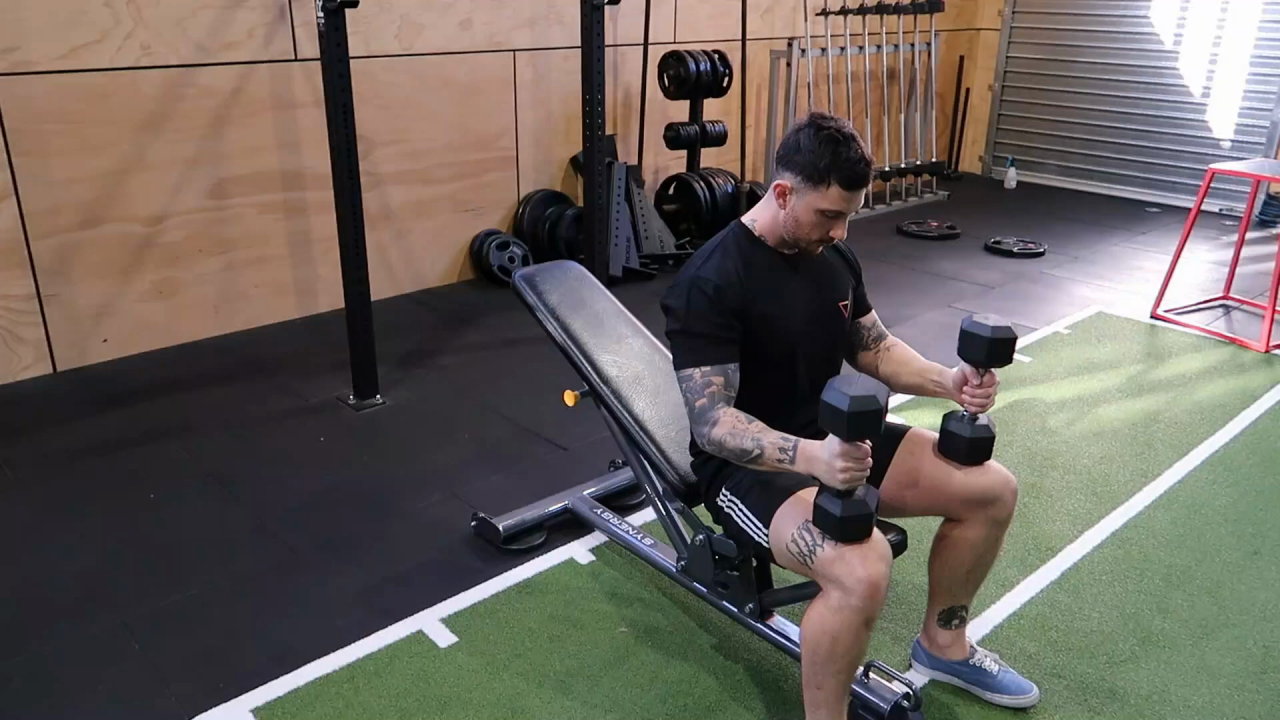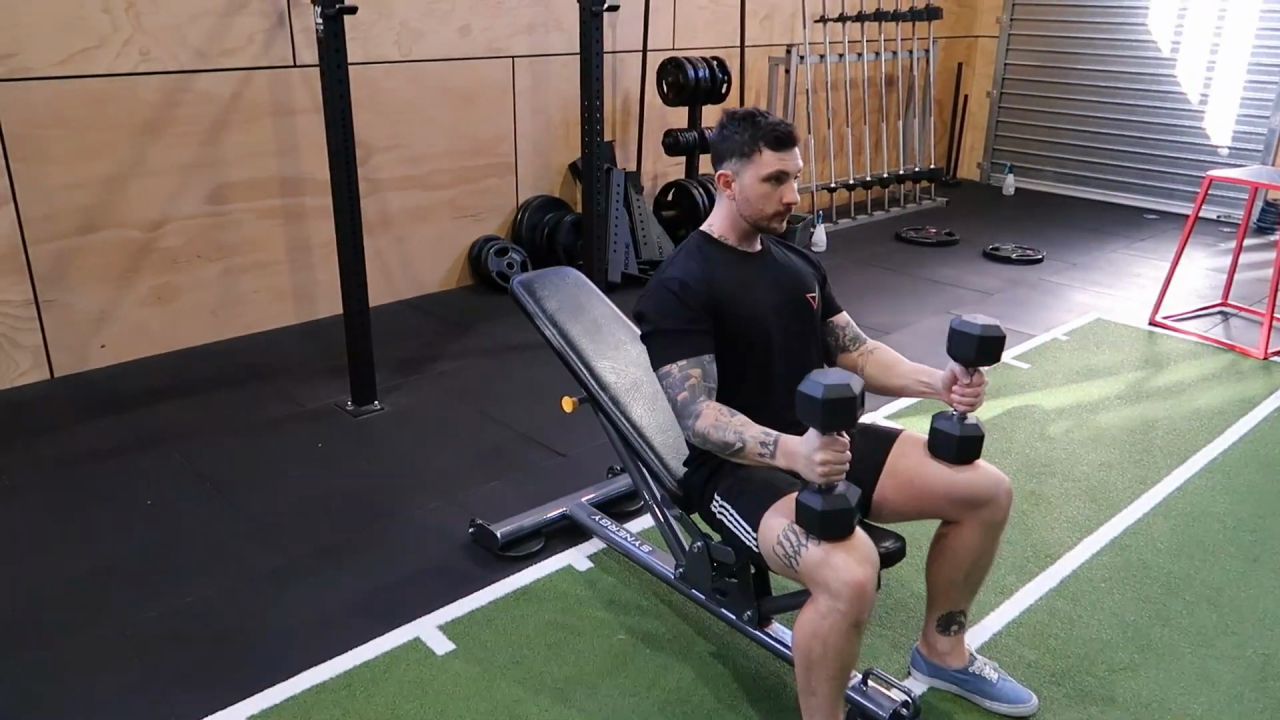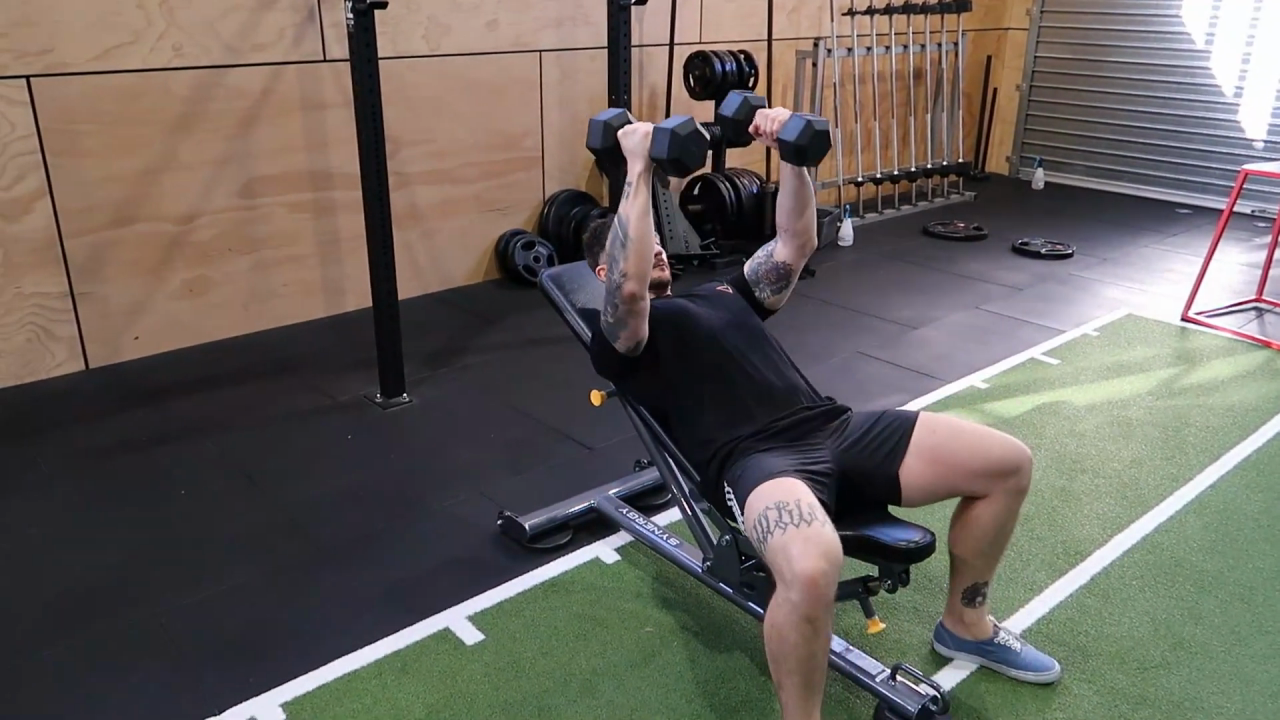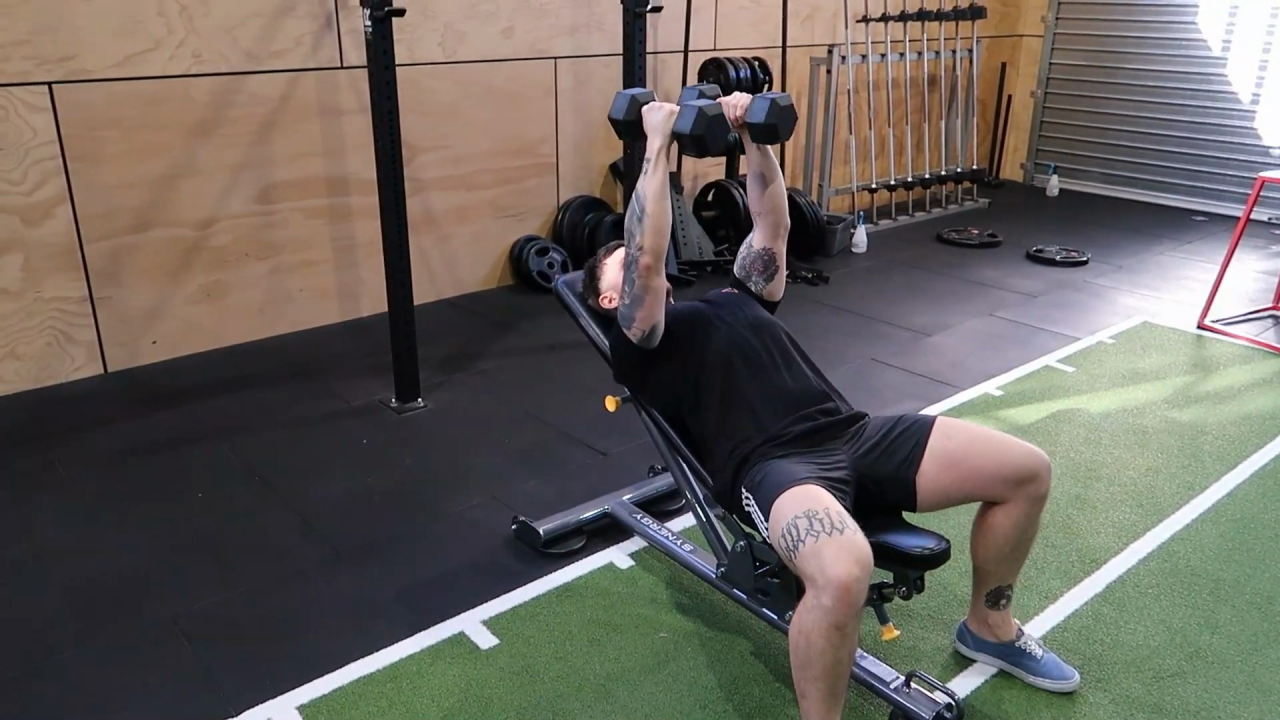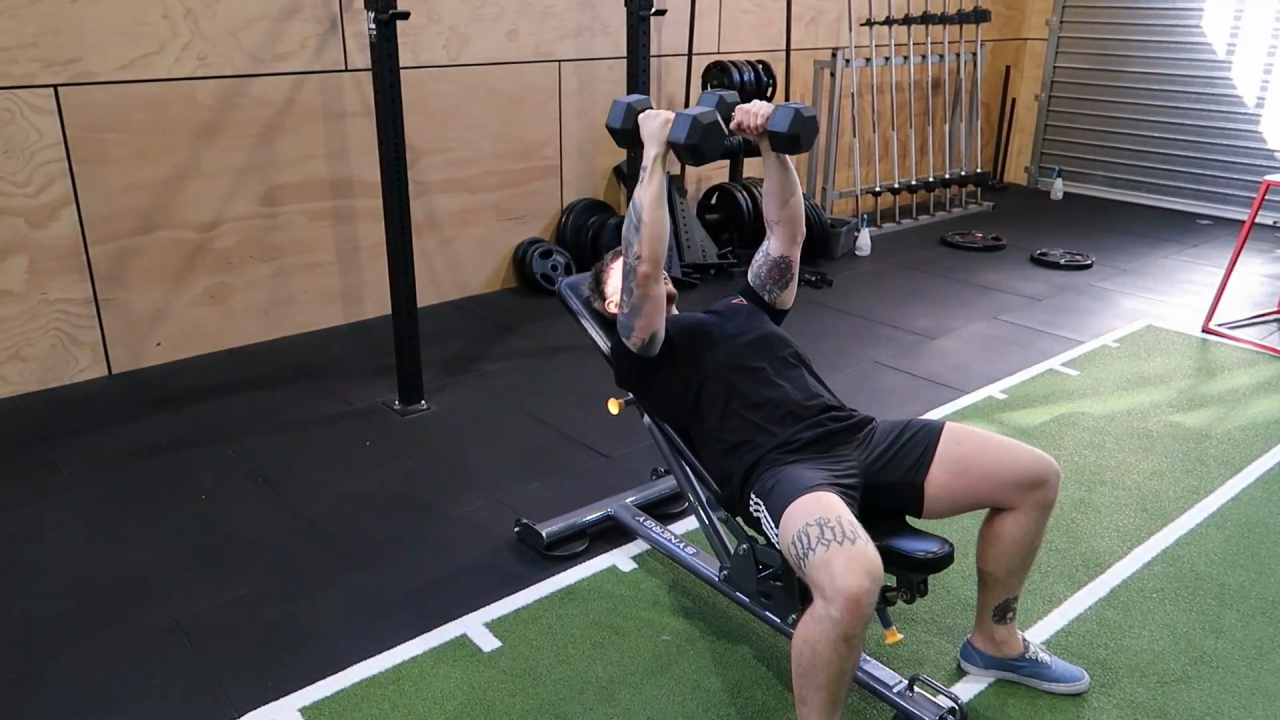
dt=1s
person 1, frame 1
left shoulder: (833, 258)
right shoulder: (712, 282)
left elbow: (875, 350)
right elbow: (711, 421)
left wrist: (946, 380)
right wrist: (812, 456)
left hip: (832, 439)
right hip: (748, 464)
left knee: (992, 489)
right knee: (862, 568)
left ankle: (943, 643)
person 1, frame 2
left shoulder: (797, 263)
right shoulder: (680, 286)
left elbow: (857, 353)
right elbow: (697, 415)
left wrist: (937, 382)
right wrist: (792, 452)
left hip: (820, 443)
right hip: (739, 469)
left knee: (986, 491)
right knee: (849, 575)
left ankle: (942, 651)
person 1, frame 3
left shoulder: (723, 291)
right shoulder: (620, 337)
left elbow: (797, 243)
right elbow: (629, 286)
right wrist: (639, 172)
left hip: (833, 429)
right hip: (755, 459)
left knee: (1008, 464)
right knee: (810, 569)
left ankle: (966, 625)
person 1, frame 4
left shoulder: (733, 296)
right shoulder: (639, 342)
left elbow: (773, 225)
right elbow: (646, 260)
left wrist: (752, 135)
right wrist: (658, 145)
left hip: (850, 434)
right hip: (772, 464)
left knee: (1027, 470)
right knee: (841, 574)
left ankle: (989, 628)
person 1, frame 5
left shoulder: (742, 306)
right shoulder: (642, 349)
left elbow: (786, 235)
right elbow: (642, 269)
left wrist: (769, 144)
right wrist: (655, 154)
left hip: (858, 439)
right hip: (779, 471)
left knee: (1036, 477)
right knee: (852, 584)
left ankle: (994, 641)
